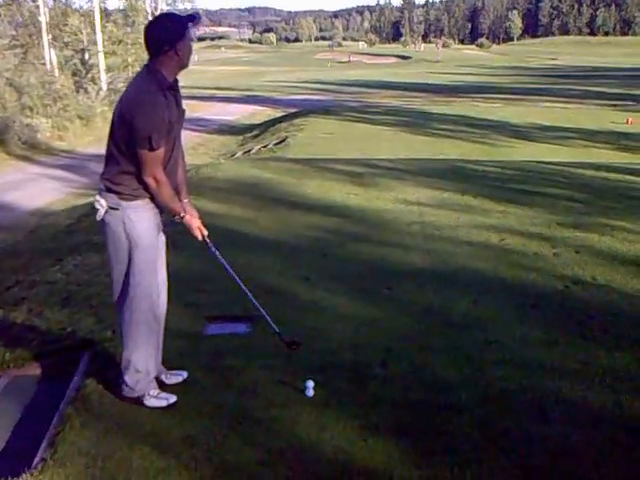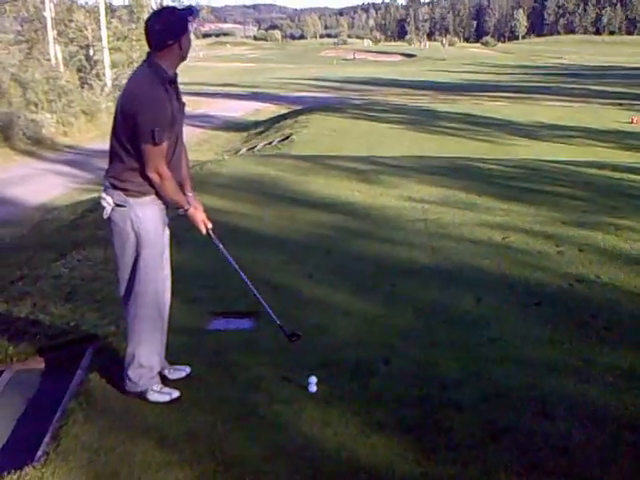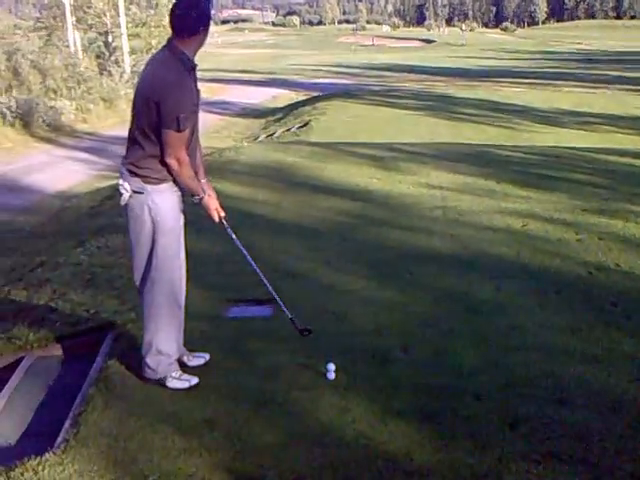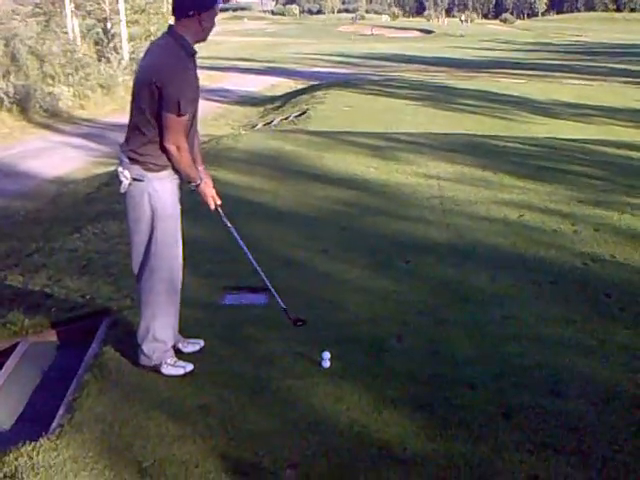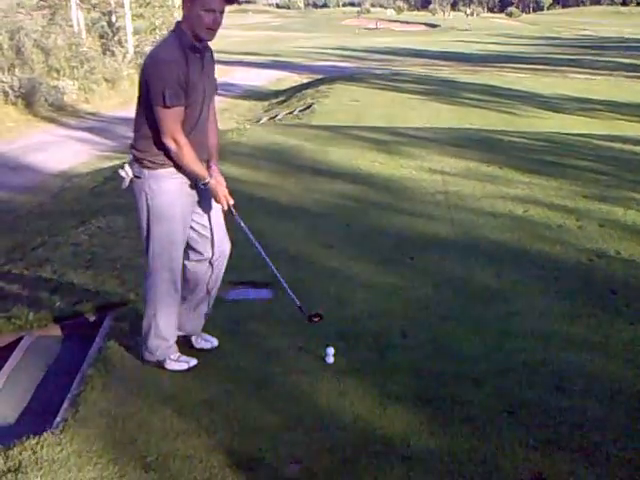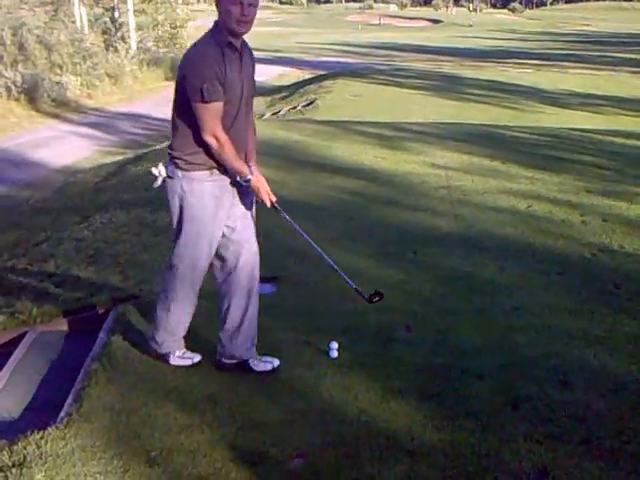
dt=0.4s
person 1, frame 1
left shoulder: (168, 86)
right shoulder: (147, 99)
left elbow: (175, 148)
right elbow: (152, 175)
left wrist: (186, 200)
right wrist: (182, 214)
left hip: (146, 202)
right hip: (130, 206)
left knee: (154, 292)
right knee: (142, 296)
left ankle: (151, 366)
right ankle: (137, 382)
person 1, frame 2
left shoulder: (166, 80)
right shoulder: (149, 94)
left elbow: (176, 143)
right elbow: (155, 169)
left wrist: (190, 194)
right wrist: (187, 208)
left hip: (150, 199)
right hip: (135, 203)
left knee: (157, 287)
right knee: (146, 292)
left ankle: (154, 362)
right ankle: (140, 377)
person 1, frame 3
left shoulder: (172, 63)
right shoulder: (175, 81)
left elbow: (188, 137)
right elbow: (174, 157)
left wrist: (203, 181)
right wrist: (201, 195)
left hip: (160, 184)
right hip: (152, 189)
left knee: (172, 274)
right knee: (162, 278)
left ankle: (173, 348)
right ankle: (159, 364)
person 1, frame 4
left shoulder: (167, 48)
right shoulder: (177, 66)
right elbow: (173, 143)
left wrist: (201, 169)
right wrist: (198, 182)
left hip: (155, 170)
right hip: (151, 175)
left knee: (169, 262)
right knee: (160, 266)
left ankle: (167, 335)
right ankle: (154, 350)
person 1, frame 5
left shoulder: (204, 53)
right shoulder: (165, 60)
right elbow: (172, 138)
left wrist: (214, 168)
right wrist: (209, 179)
left hip: (192, 172)
right hip: (162, 176)
left knee: (214, 248)
right knee: (166, 266)
left ankle: (187, 324)
right ankle: (159, 346)
person 1, frame 6
left shoulder: (245, 53)
right shoulder: (202, 57)
right elbow: (212, 134)
left wrist: (253, 167)
right wrist: (250, 177)
left hip: (230, 177)
right hip: (198, 179)
left knee: (244, 265)
right knee: (189, 266)
left ankle: (236, 351)
right ankle: (167, 341)
